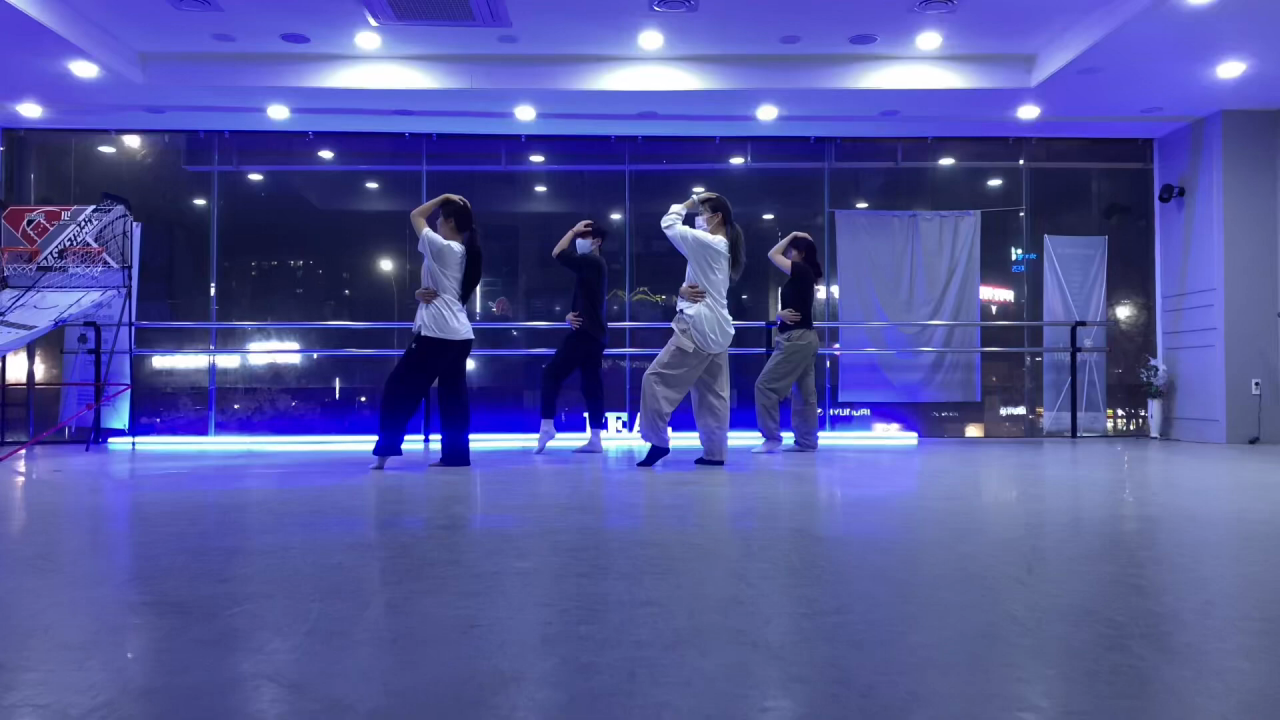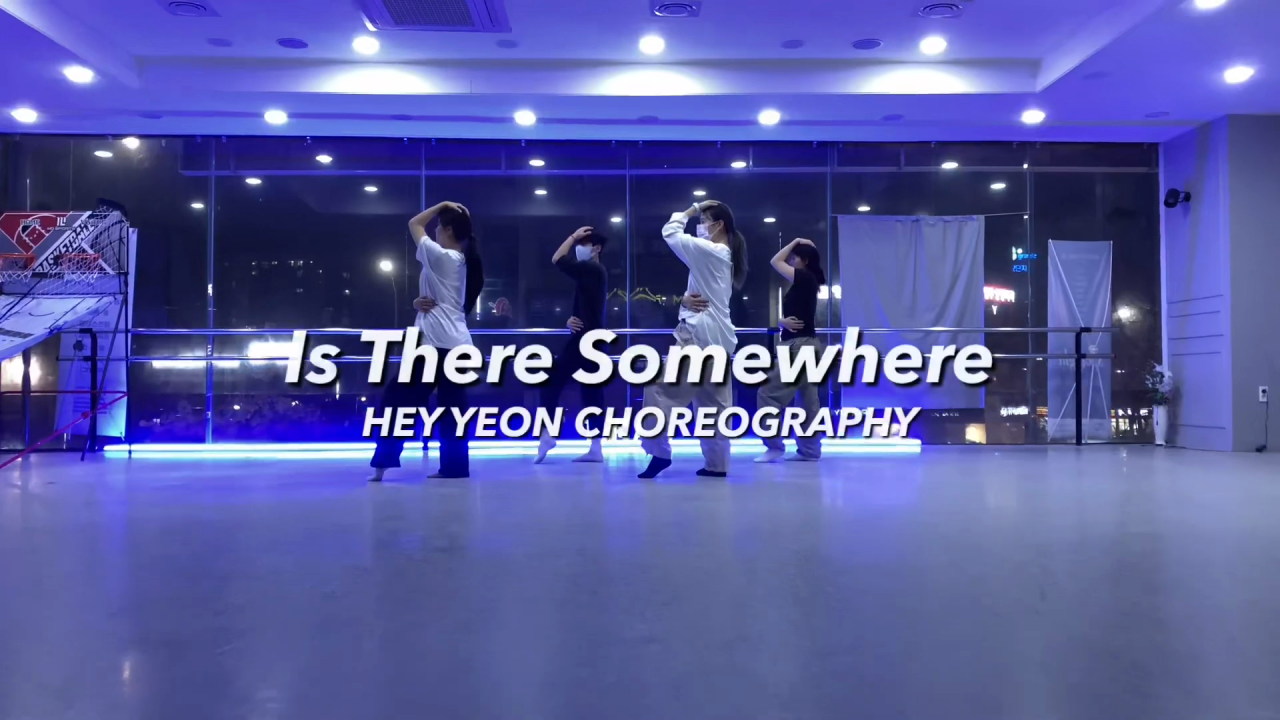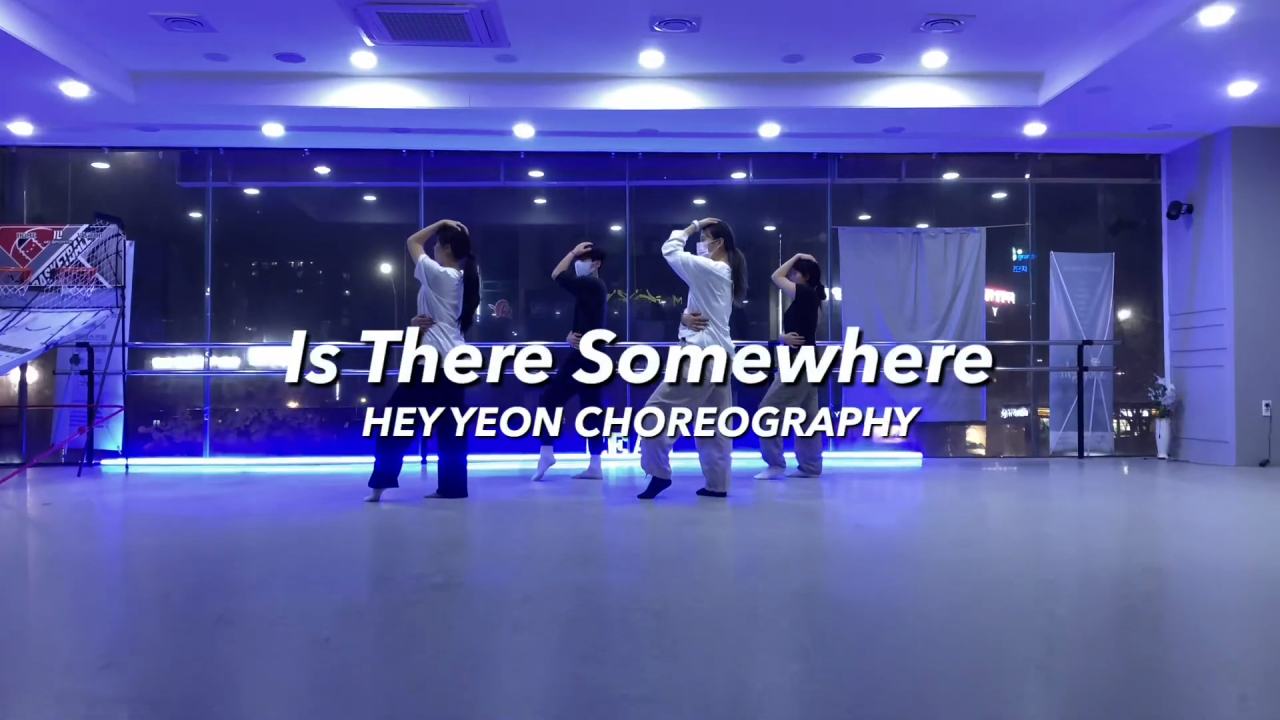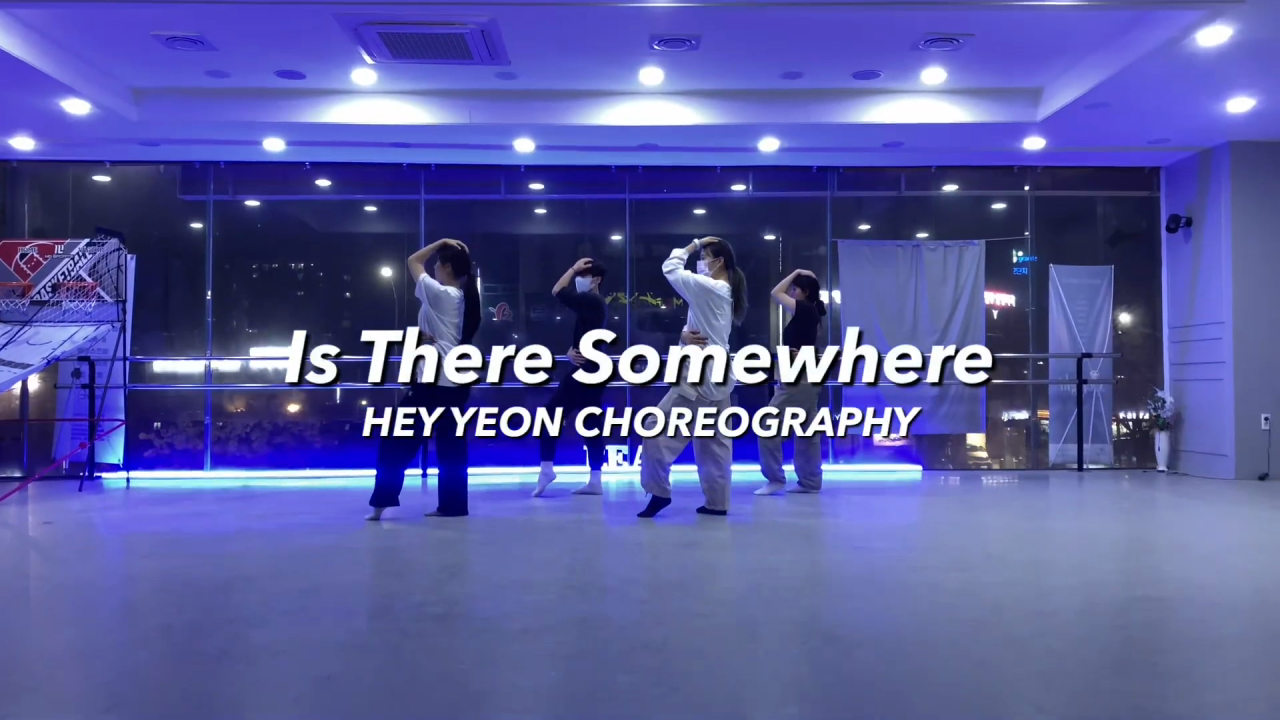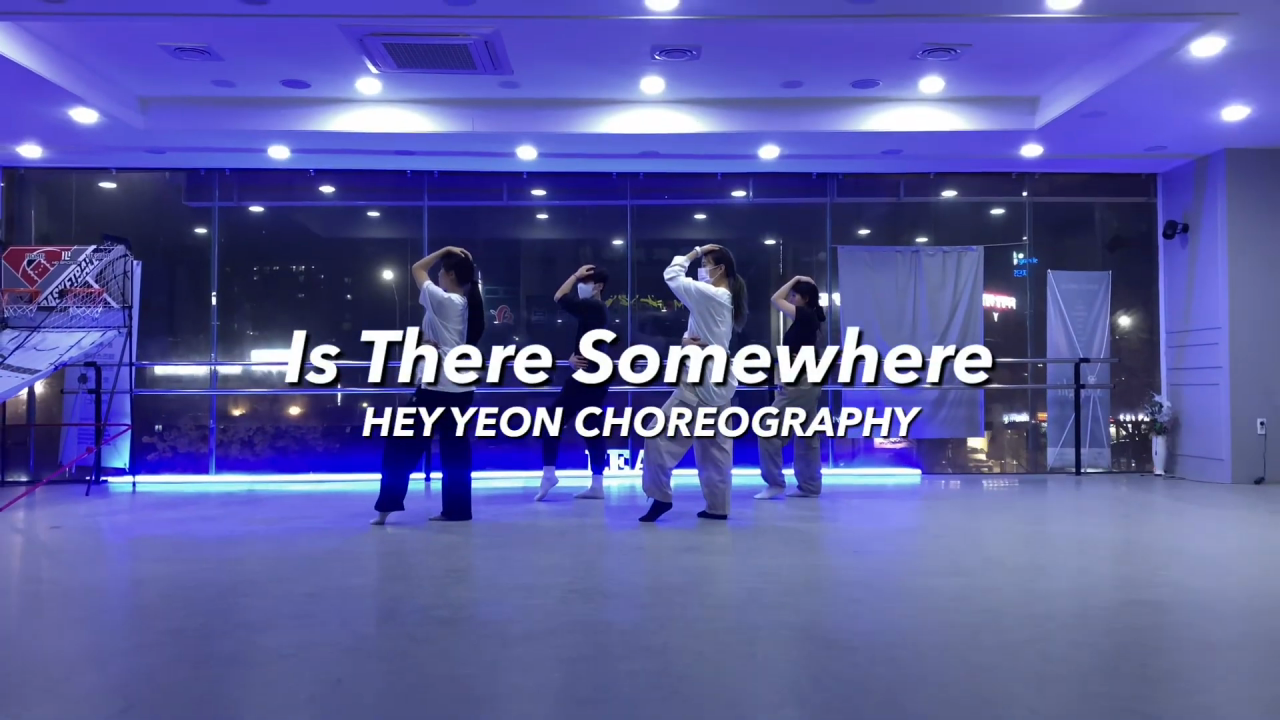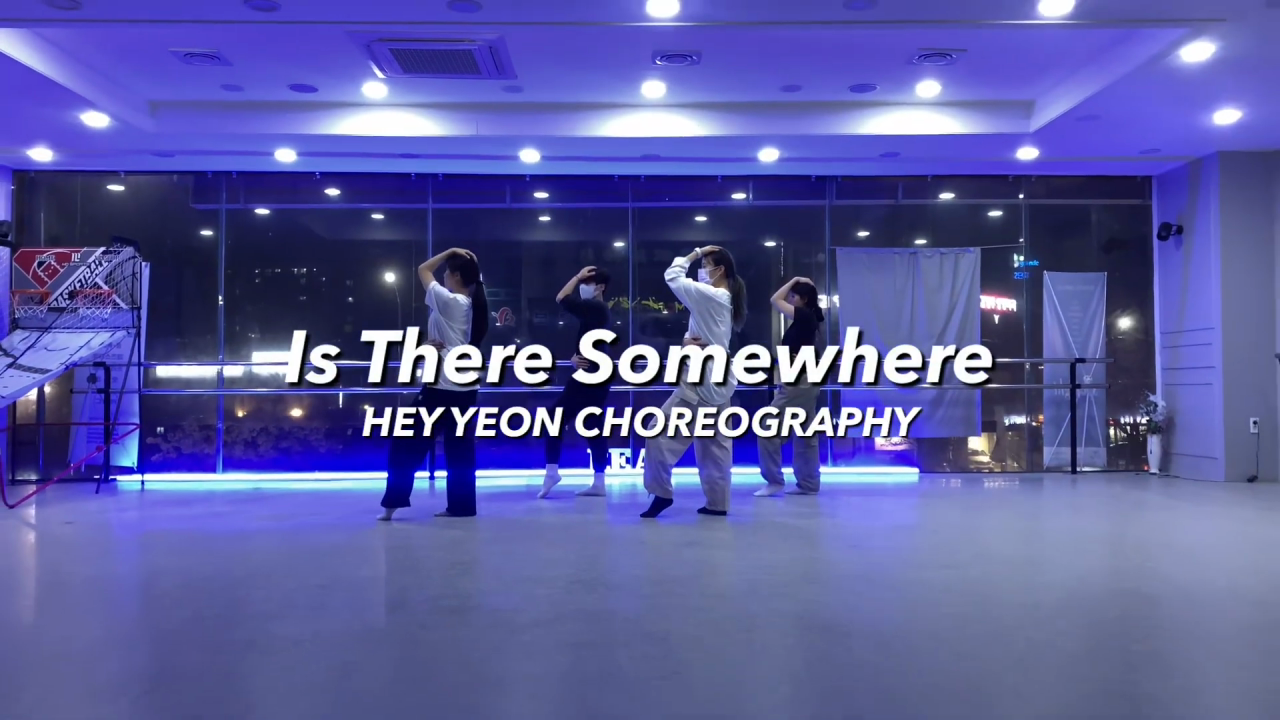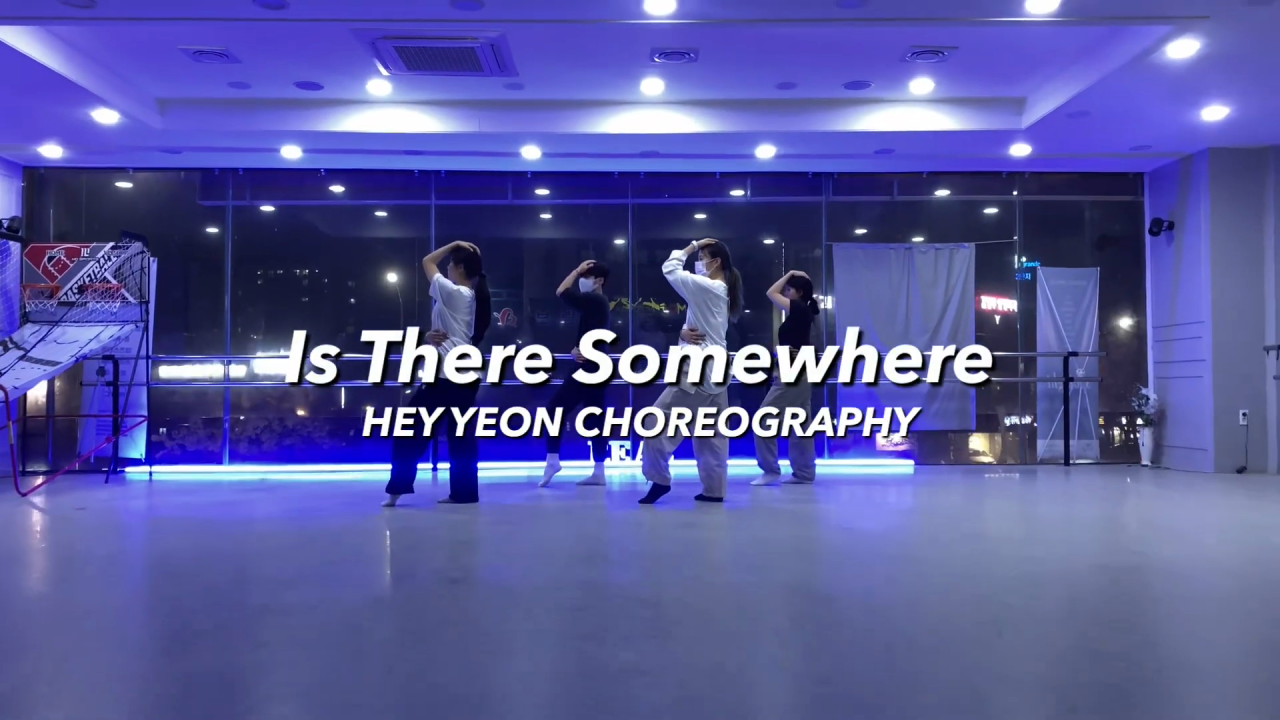
dt=0.3s
person 1, frame 1
left shoulder: (440, 248)
right shoulder: (465, 253)
left elbow: (416, 216)
left wrist: (443, 198)
right wrist: (422, 294)
left hip: (436, 334)
right hip: (460, 334)
left knee: (399, 390)
right knee: (453, 398)
left ankle: (386, 451)
right ankle: (455, 455)
person 1, frame 2
left shoulder: (439, 256)
right shoulder: (464, 262)
left elbow: (414, 224)
left wrist: (442, 206)
right wrist: (420, 303)
left hip: (434, 343)
right hip: (458, 343)
left knee: (397, 399)
right knee: (452, 407)
left ankle: (383, 463)
right ankle: (454, 466)
person 1, frame 3
left shoulder: (437, 274)
right shoulder: (462, 279)
left elbow: (413, 241)
left wrist: (441, 223)
right wrist: (420, 322)
right knee: (450, 427)
left ankle: (381, 484)
right ankle: (452, 486)
person 1, frame 4
left shoulder: (438, 293)
right shoulder: (463, 297)
left elbow: (413, 261)
left wrist: (441, 243)
right wrist: (422, 338)
left hip: (434, 380)
right hip: (457, 380)
left knee: (397, 439)
right knee: (451, 445)
left ankle: (382, 502)
right ankle: (452, 504)
person 1, frame 5
left shoulder: (441, 300)
right shoulder: (467, 304)
left elbow: (417, 268)
left wrist: (445, 250)
right wrist: (427, 345)
left hip: (438, 387)
right hip: (461, 387)
left knee: (402, 444)
right knee: (454, 450)
left ankle: (387, 507)
right ankle: (456, 508)
person 1, frame 6
left shoulder: (447, 300)
right shoulder: (471, 305)
left elbow: (423, 269)
left wrist: (450, 252)
right wrist: (433, 345)
left hip: (443, 385)
right hip: (465, 386)
left knee: (407, 442)
right knee: (459, 447)
left ankle: (394, 503)
right ankle: (461, 505)
person 1, frame 7
left shoulder: (451, 292)
right shoulder: (474, 297)
left elbow: (427, 262)
left wrist: (454, 245)
right wrist: (434, 336)
left hip: (446, 375)
right knee: (460, 435)
left ankle: (397, 489)
right ankle: (463, 491)
person 2, frame 1
left shoulder: (706, 243)
right shoulder: (724, 248)
left elbow: (668, 224)
left wrist: (692, 201)
left hip: (698, 328)
right hip: (717, 328)
left knee: (656, 379)
right knee: (712, 395)
left ankle: (658, 441)
right ankle: (715, 453)
person 2, frame 2
left shoulder: (708, 251)
right shoulder: (726, 256)
left elbow: (670, 232)
left wrist: (694, 208)
right wrist: (687, 298)
left hip: (700, 336)
right hip: (719, 338)
left knee: (658, 389)
right knee: (715, 403)
left ankle: (660, 452)
right ankle: (717, 464)
person 2, frame 3
left shoulder: (708, 269)
right shoulder: (726, 274)
left elbow: (670, 250)
left wrist: (693, 225)
right wrist: (686, 316)
left knee: (658, 410)
left ankle: (659, 473)
right ankle: (717, 484)
person 2, frame 4
left shoulder: (708, 288)
right shoulder: (726, 293)
left elbow: (670, 268)
left wrist: (694, 244)
right wrist: (685, 334)
left hip: (700, 374)
left knee: (658, 429)
right knee: (714, 442)
left ankle: (659, 492)
right ankle: (717, 502)
person 2, frame 5
left shoulder: (709, 295)
right shoulder: (727, 300)
left elbow: (672, 275)
left wrist: (696, 251)
right wrist: (686, 340)
left hip: (701, 382)
right hip: (719, 381)
left knee: (660, 434)
right knee: (715, 447)
left ankle: (661, 496)
right ankle: (717, 506)
person 2, frame 6
left shoulder: (709, 295)
right shoulder: (726, 300)
left elbow: (672, 276)
left wrist: (696, 253)
right wrist: (687, 340)
left hip: (702, 381)
right hip: (719, 381)
left knee: (660, 433)
right knee: (715, 445)
left ankle: (662, 492)
right ankle: (717, 502)
person 2, frame 7
left shoulder: (706, 287)
right shoulder: (723, 292)
left elbow: (670, 269)
left wrist: (693, 246)
right wrist: (685, 332)
right knee: (711, 433)
left ankle: (659, 480)
right ankle: (714, 489)
person 3, frame 1
left shoulder: (591, 262)
right shoulder: (593, 266)
left elbow: (557, 253)
left wrist: (573, 230)
right wrist: (570, 315)
left hip: (585, 333)
right hip: (594, 333)
left knee: (551, 374)
right knee: (592, 385)
left ankle: (547, 426)
right ankle: (595, 440)
person 3, frame 2
left shoulder: (591, 269)
right shoulder: (593, 273)
left elbow: (557, 259)
left wrist: (573, 236)
right wrist: (570, 321)
left knee: (551, 382)
right knee: (592, 392)
left ankle: (547, 435)
right ankle: (595, 448)
person 3, frame 3
left shoulder: (590, 284)
right shoulder: (592, 289)
left elbow: (557, 275)
left wrist: (573, 251)
right wrist: (571, 337)
left hip: (584, 357)
left knee: (549, 399)
right knee: (591, 409)
left ankle: (546, 452)
right ankle: (595, 465)
person 3, frame 4
left shoulder: (591, 300)
right shoulder: (592, 304)
left elbow: (557, 291)
right elbow: (580, 340)
left wrist: (573, 268)
right wrist: (571, 353)
left hip: (585, 372)
right hip: (593, 372)
right knee: (591, 425)
left ankle: (546, 468)
right ankle: (595, 481)
person 3, frame 5
left shoulder: (592, 306)
right shoulder: (595, 310)
left elbow: (559, 297)
left wrist: (575, 274)
right wrist: (573, 358)
right knee: (593, 430)
left ankle: (549, 474)
right ankle: (597, 485)
person 3, frame 6
left shoulder: (594, 307)
right shoulder: (597, 310)
left elbow: (562, 298)
left wrist: (577, 276)
right wrist: (575, 358)
right knee: (595, 429)
left ankle: (551, 471)
right ankle: (598, 482)
person 3, frame 7
left shoulder: (594, 300)
right shoulder: (597, 304)
left elbow: (561, 292)
left wrist: (577, 269)
right wrist: (575, 350)
left knee: (555, 409)
right knee: (594, 419)
left ankle: (552, 460)
right ankle: (598, 472)
person 4, frame 1
left shoulder: (802, 271)
right shoulder: (803, 276)
left elbow: (773, 254)
right elbow: (792, 306)
left wrist: (792, 235)
right wrist: (780, 314)
left hip: (797, 339)
right hip: (803, 338)
left knee: (766, 385)
right knee: (805, 393)
left ankle: (772, 437)
right ankle: (806, 441)
person 4, frame 2
left shoulder: (805, 278)
right shoulder: (804, 284)
left elbow: (775, 261)
right elbow: (794, 312)
left wrist: (795, 242)
right wrist: (783, 321)
left hip: (799, 346)
right hip: (805, 345)
left knee: (767, 393)
right knee: (808, 400)
left ankle: (775, 447)
right ankle: (809, 449)
person 4, frame 3
left shoulder: (806, 294)
right shoulder: (805, 299)
left elbow: (776, 277)
right elbow: (794, 329)
left wrist: (797, 257)
right wrist: (784, 338)
right knee: (808, 417)
left ankle: (776, 464)
right ankle: (810, 466)
person 4, frame 4
left shoulder: (806, 310)
right shoulder: (806, 315)
left elbow: (776, 293)
right elbow: (792, 345)
left wrist: (796, 273)
right wrist: (783, 353)
left hip: (799, 379)
right hip: (806, 378)
left ankle: (775, 479)
right ankle: (810, 481)
person 4, frame 5
left shoulder: (806, 316)
right shoulder: (806, 320)
left elbow: (775, 299)
right elbow: (789, 351)
left wrist: (795, 279)
left hip: (799, 384)
right hip: (806, 383)
right knee: (807, 437)
left ankle: (775, 484)
right ankle: (809, 485)
person 4, frame 6
left shoulder: (805, 316)
right shoulder: (806, 320)
left elbow: (775, 300)
right elbow: (788, 350)
left wrist: (794, 280)
left hip: (798, 383)
right hip: (804, 382)
right knee: (805, 435)
left ankle: (774, 481)
right ankle: (808, 483)
person 4, frame 7
left shoulder: (800, 309)
right shoulder: (802, 314)
left elbow: (771, 293)
right elbow: (784, 342)
left wrist: (790, 274)
right wrist: (779, 350)
right hip: (800, 374)
left ankle: (770, 471)
right ankle: (804, 473)
